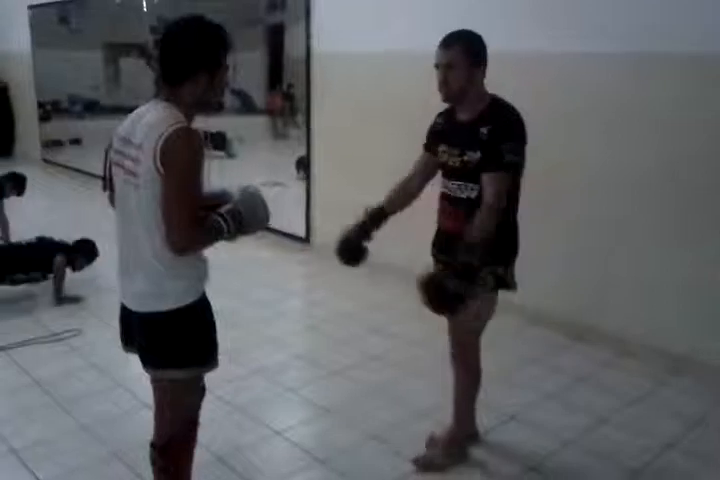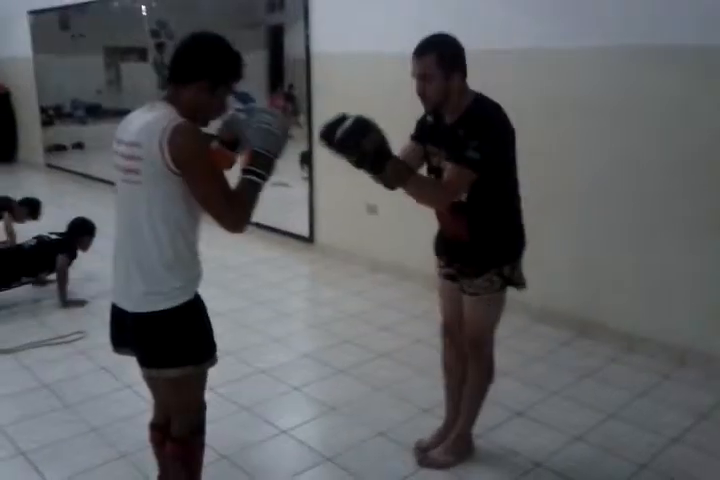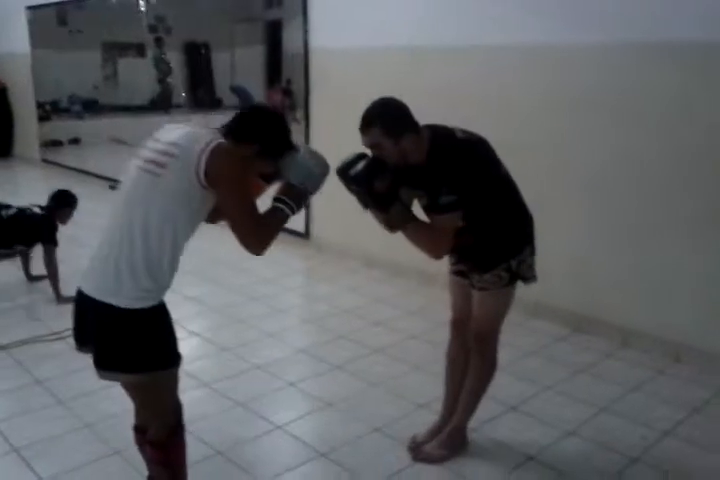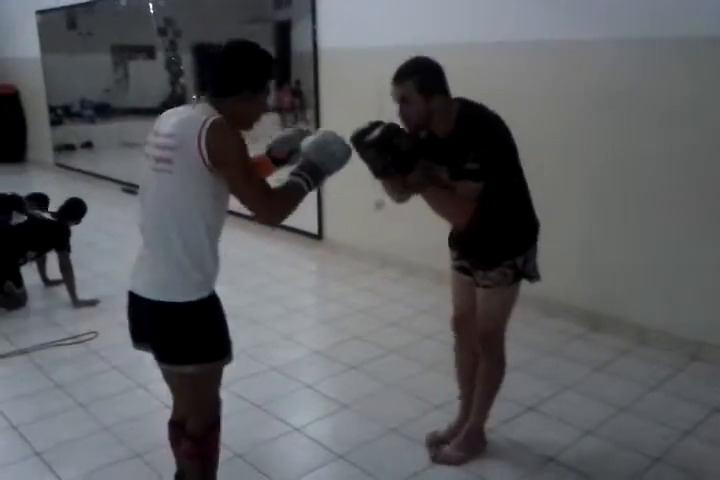
dt=0.4s
person 1, frame 1
left shoulder: (134, 122)
right shoulder: (180, 138)
right elbow: (182, 240)
right wrist: (229, 221)
left hip: (138, 299)
right hip: (174, 306)
left knee: (174, 410)
right knee: (177, 422)
person 1, frame 2
left shoulder: (136, 123)
right shoulder: (181, 134)
right elbow: (232, 216)
left wrist: (222, 147)
right wrist: (258, 164)
left hip: (130, 300)
right hip: (168, 305)
left knee: (167, 411)
right knee: (187, 419)
person 1, frame 3
left shoulder: (173, 135)
right shoulder: (221, 156)
right elbow: (255, 240)
left wrist: (260, 180)
right wrist: (292, 197)
left hip: (97, 296)
right hip: (129, 309)
left knee: (153, 412)
right knee: (164, 420)
person 1, frame 4
left shoulder: (171, 121)
right shoulder: (218, 131)
right elbow: (269, 210)
left wrist: (270, 158)
right wrist: (309, 173)
left hip: (147, 295)
right hip: (184, 303)
left knee: (187, 409)
right knee: (202, 417)
person 2, frame 1
left shoulder: (503, 124)
right shoulder: (444, 122)
left elbow: (494, 202)
right elbow: (416, 181)
left wrist: (470, 261)
right wrist: (372, 220)
left hip: (486, 256)
right hip: (450, 251)
left knee: (464, 342)
right knee: (458, 339)
left ankle: (459, 437)
right ankle: (466, 423)
person 2, frame 2
left shoulder: (486, 123)
right shoulder: (433, 118)
left elbow: (443, 195)
right elbow: (402, 170)
left wrist: (384, 165)
right wrist: (369, 157)
left hip: (491, 253)
right hip: (451, 246)
left knee: (476, 342)
right knee: (450, 334)
left ankle: (461, 436)
right ankle: (449, 425)
person 2, frame 3
left shoulder: (455, 159)
right shoulder: (405, 159)
left elbow: (436, 246)
right elbow: (395, 223)
left wrist: (391, 207)
left hip: (502, 248)
right hip: (465, 245)
left knee: (481, 337)
right knee: (459, 329)
left ankle: (456, 431)
right ankle: (445, 421)
person 2, frame 4
left shoulder: (481, 132)
right shoulder: (424, 132)
left elbow: (458, 209)
right elbow: (401, 194)
left wrist: (415, 173)
left hip: (506, 245)
right hip: (467, 241)
left knee: (487, 336)
right knee: (462, 326)
left ankle: (472, 433)
right ankle: (465, 418)
